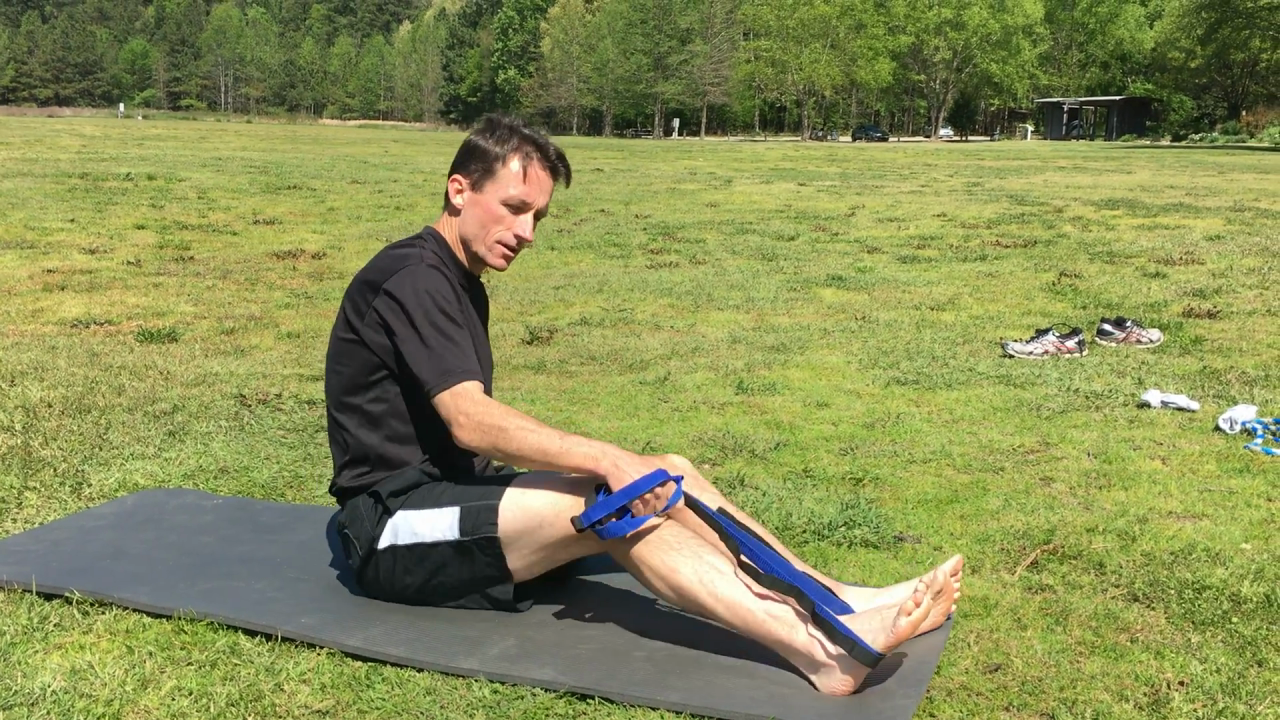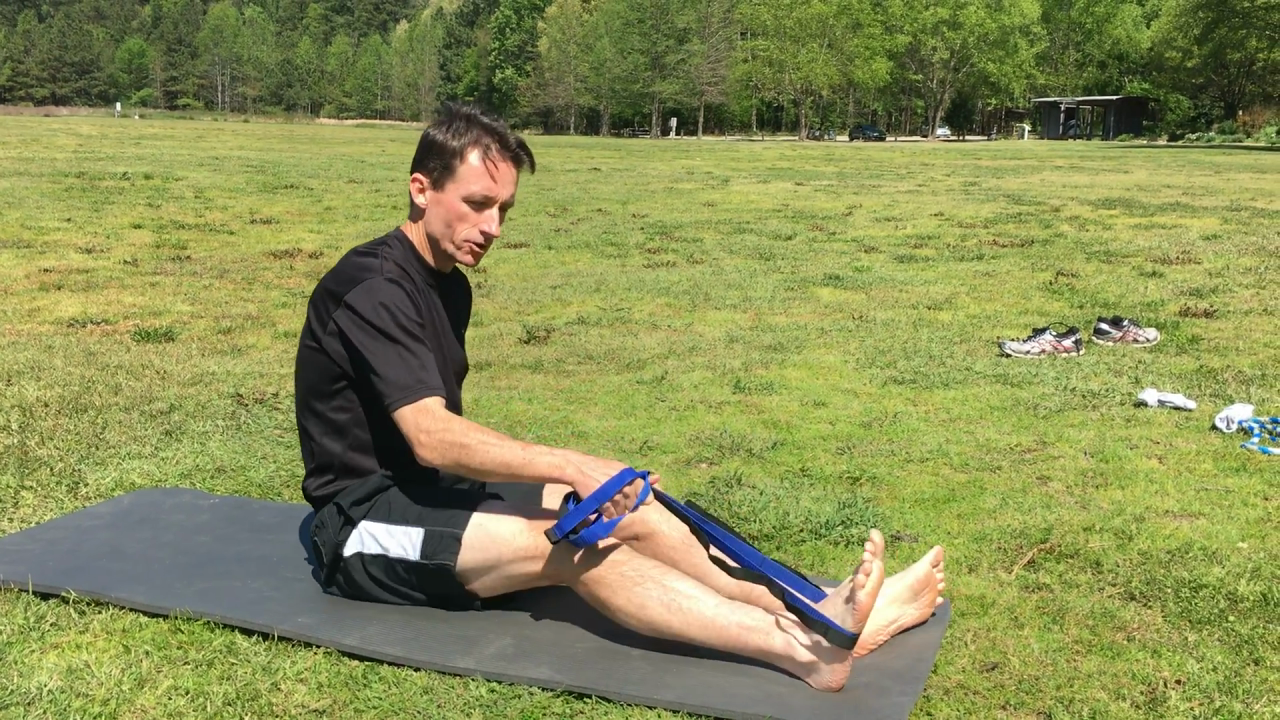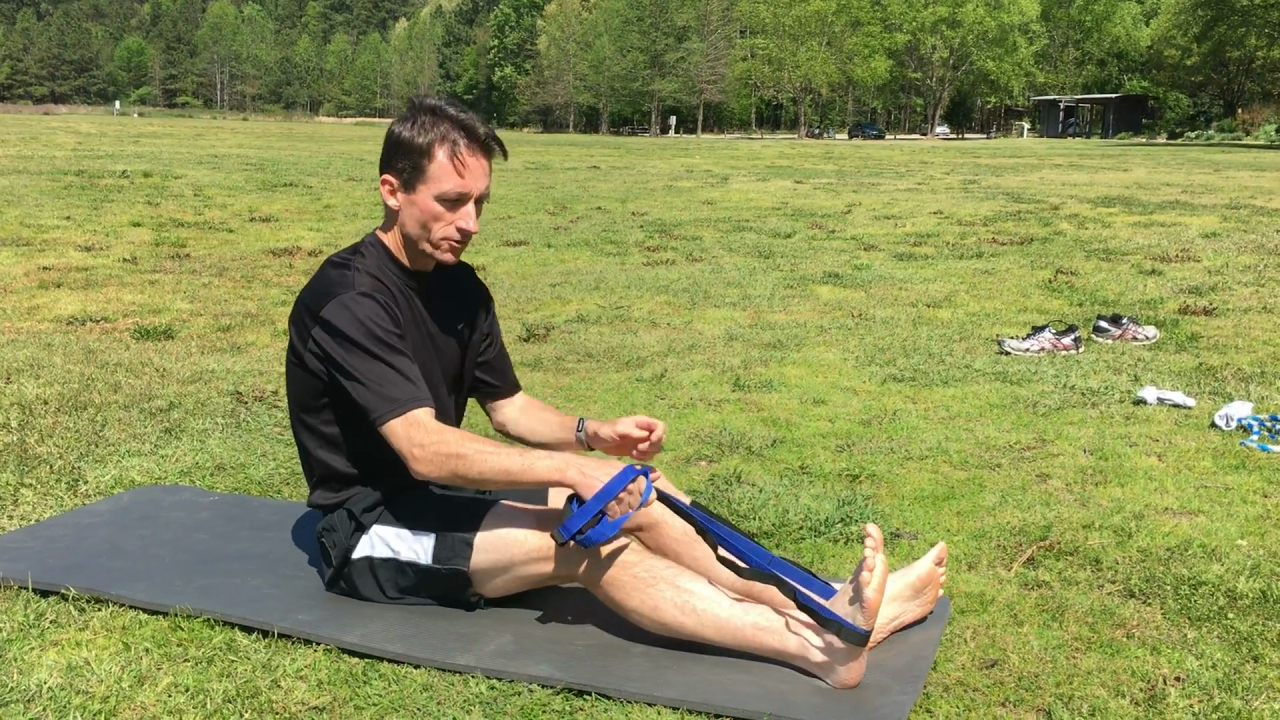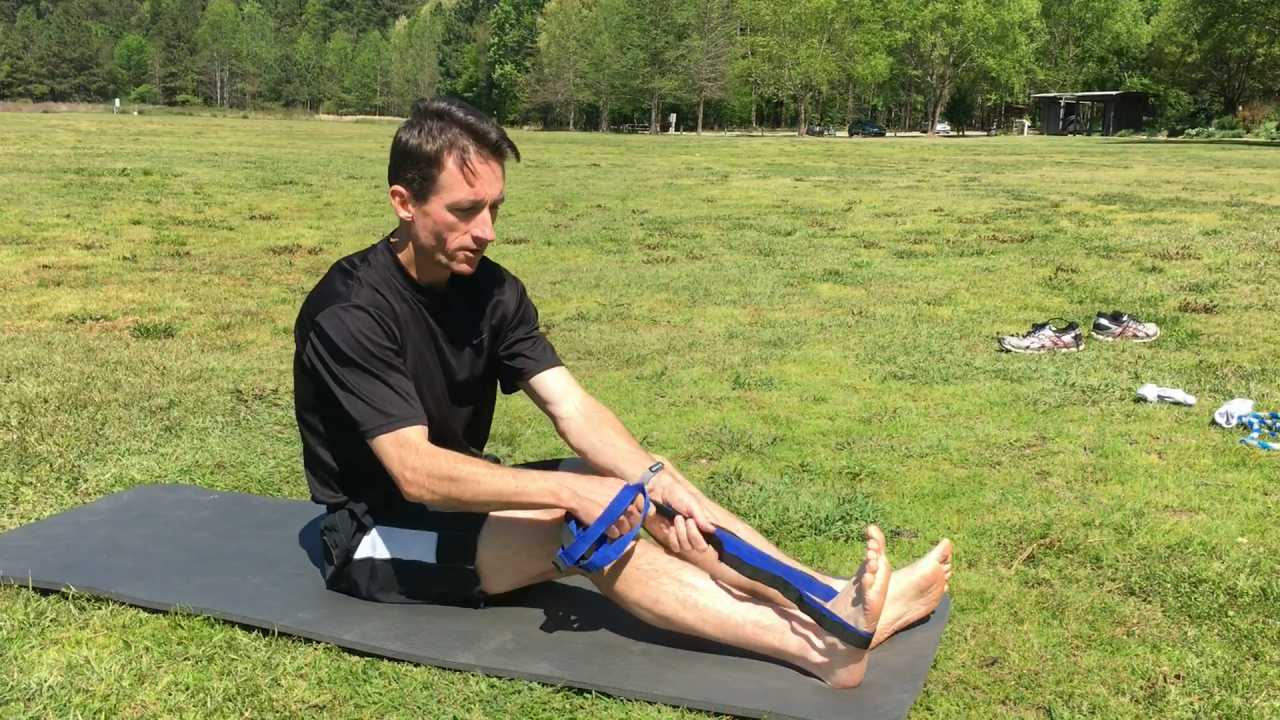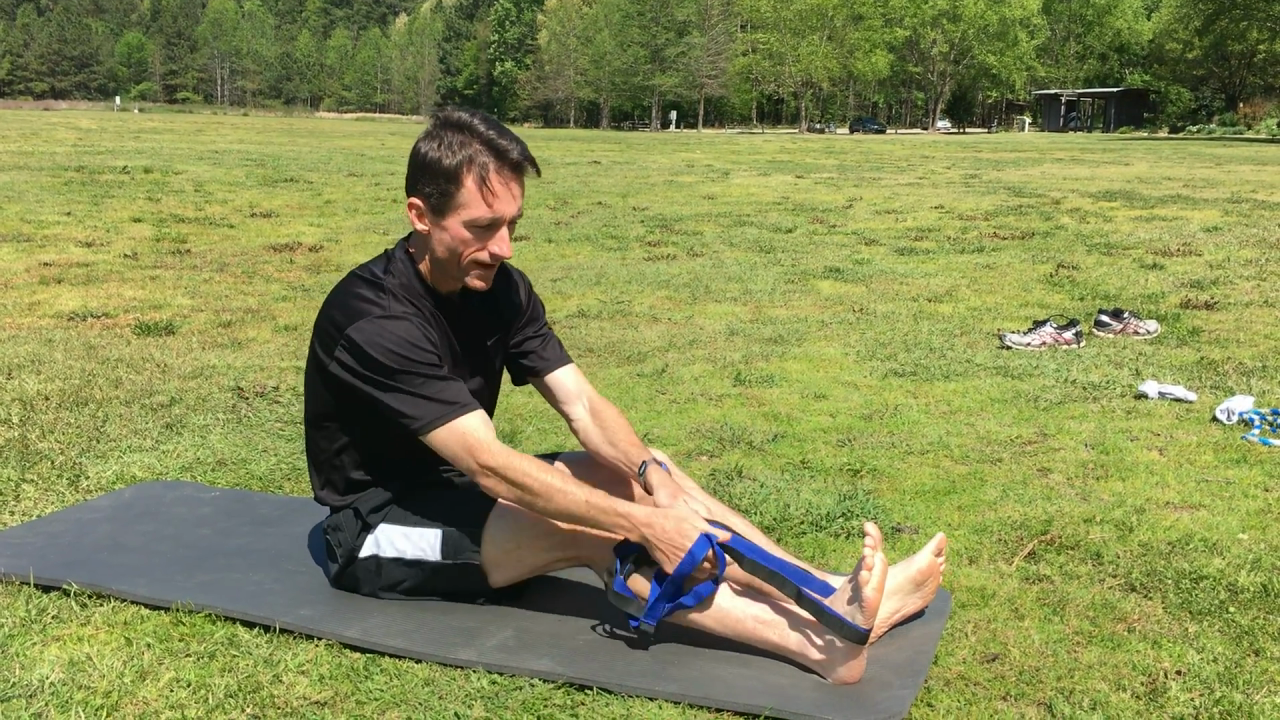
dt=0.3s
person 1, frame 1
left shoulder: (460, 284)
right shoulder: (414, 278)
right elbow: (470, 421)
right wrist: (607, 459)
left hip: (447, 493)
right hip: (393, 523)
left knee: (669, 478)
right knee: (618, 507)
left ankle: (844, 609)
right ankle: (822, 648)
person 1, frame 2
left shoulder: (447, 285)
right shoulder: (373, 287)
right elbow: (431, 439)
right wrist: (569, 466)
left hip: (426, 496)
right hip: (364, 526)
left knee: (630, 506)
right knee: (571, 543)
left ankle: (816, 613)
right ankle: (799, 648)
person 1, frame 3
left shoulder: (459, 286)
right shoulder: (348, 299)
left elbow: (511, 407)
right elbow: (424, 449)
left wrist: (595, 434)
right wrist: (570, 468)
left hip: (439, 497)
right hip: (370, 529)
left knee: (637, 506)
right knee: (582, 542)
left ankle: (828, 610)
right ankle: (814, 647)
person 1, frame 4
left shoulder: (492, 291)
right shoulder: (350, 311)
left elbow: (570, 405)
right elbow: (417, 473)
left wrist: (655, 481)
right wrist: (569, 489)
left hip: (452, 499)
right hip: (372, 534)
left knee: (640, 498)
right knee: (583, 532)
left ankle: (832, 605)
right ankle: (815, 647)
person 1, frame 5
left shoulder: (500, 289)
right shoulder: (373, 318)
left elbow: (583, 405)
right elbow: (494, 466)
left wrist: (654, 477)
right wrist: (646, 527)
left hip: (452, 490)
right hip: (375, 527)
left knee: (631, 474)
right knee: (584, 525)
left ankle: (825, 600)
right ankle: (813, 641)
